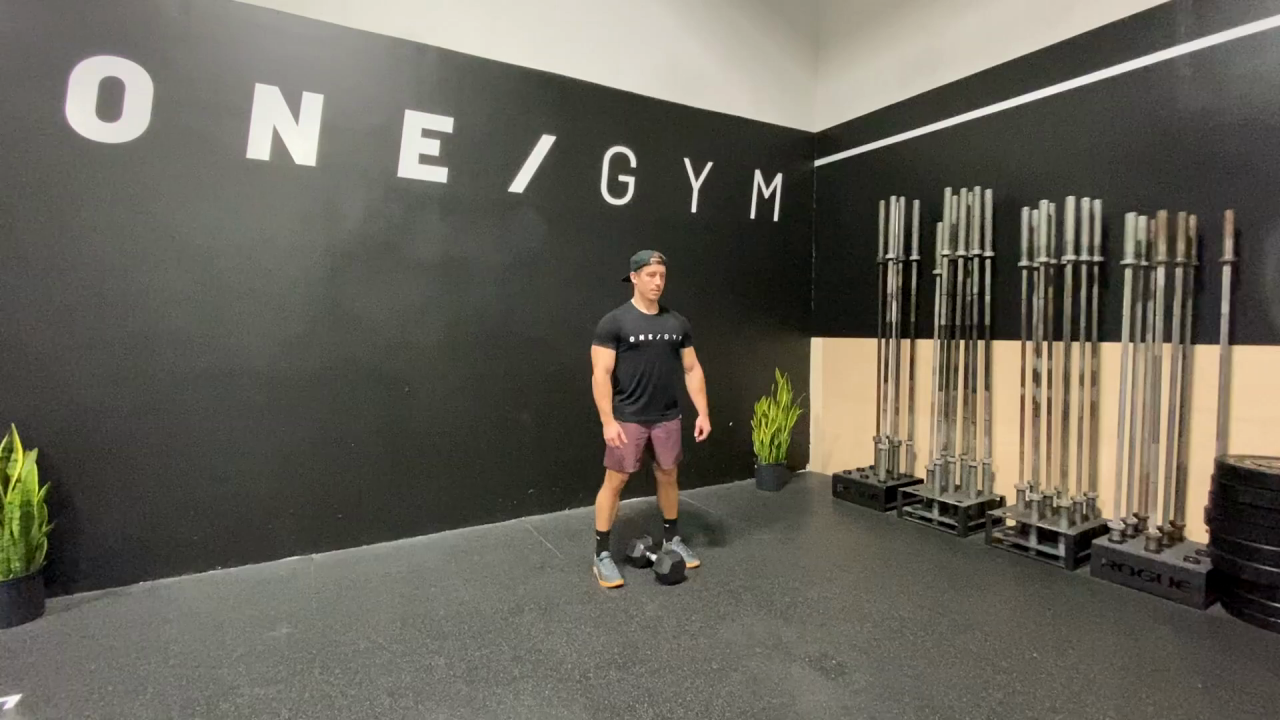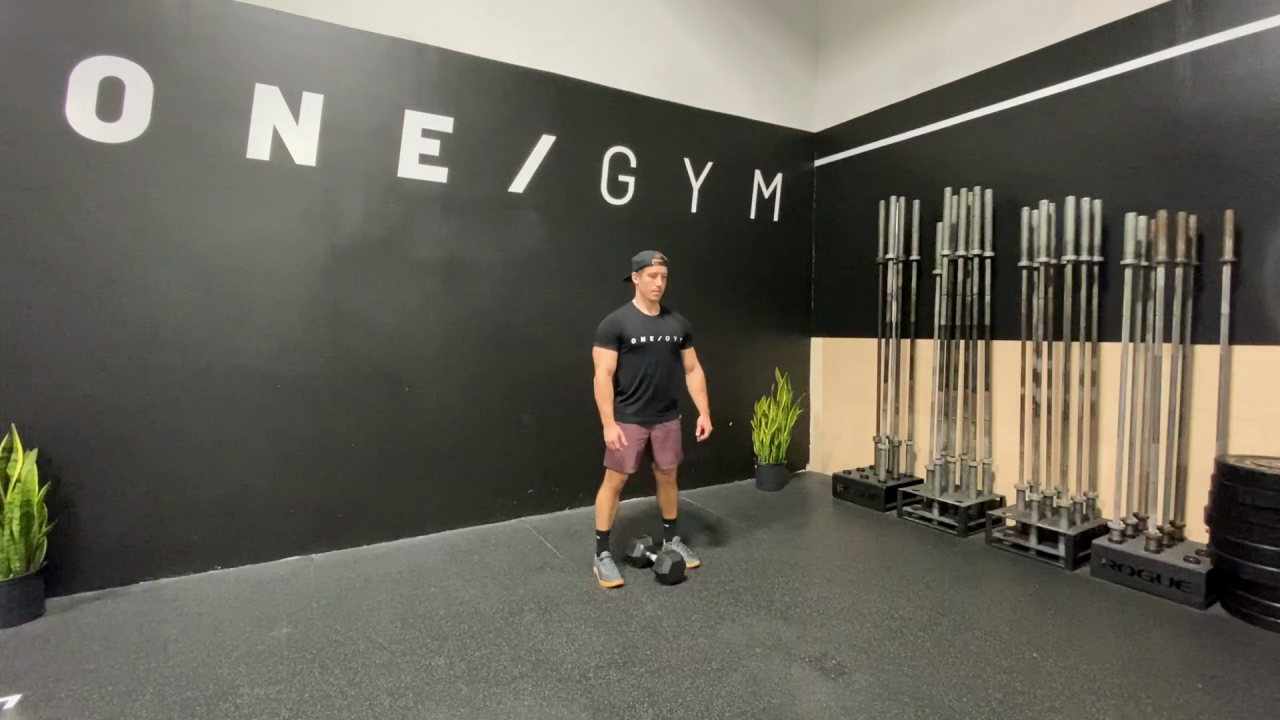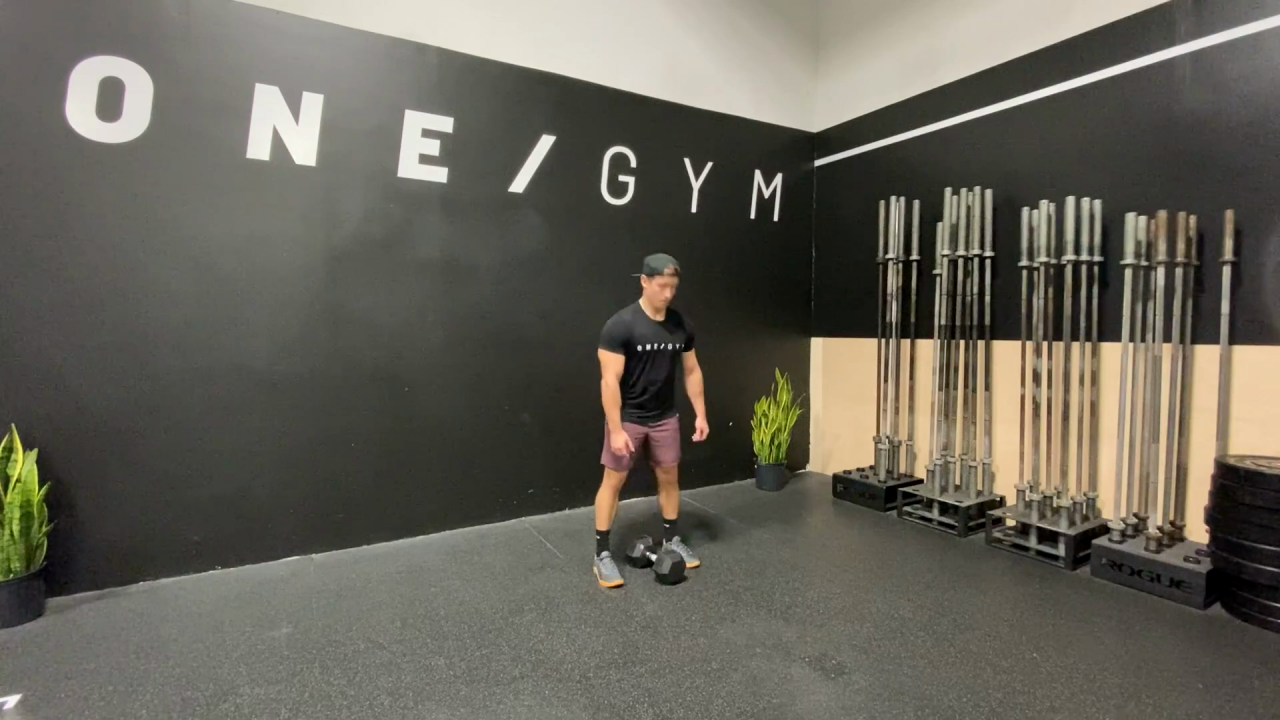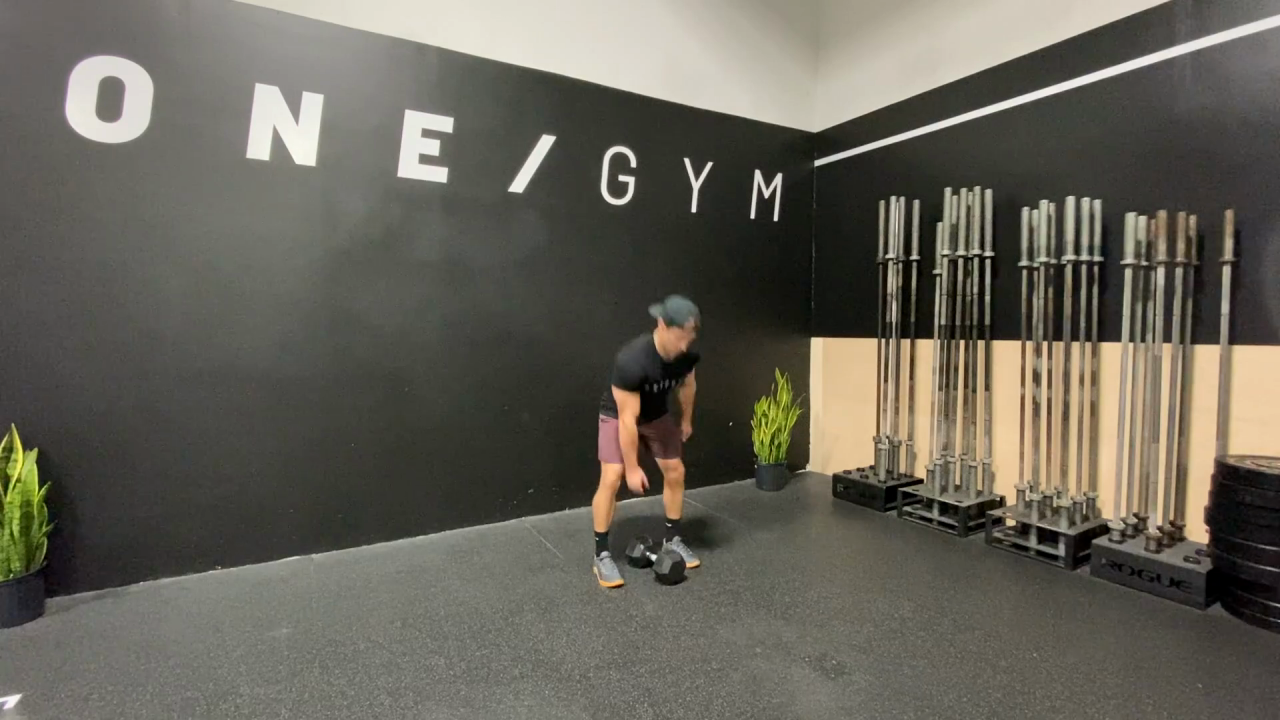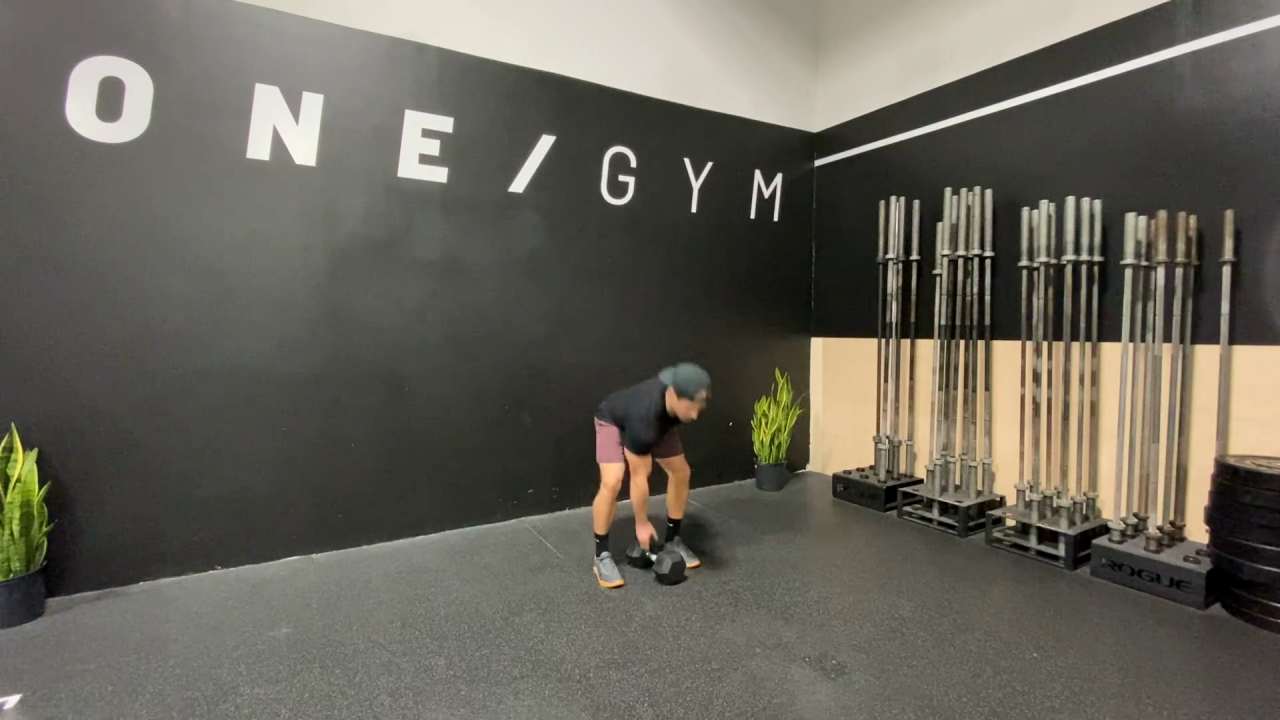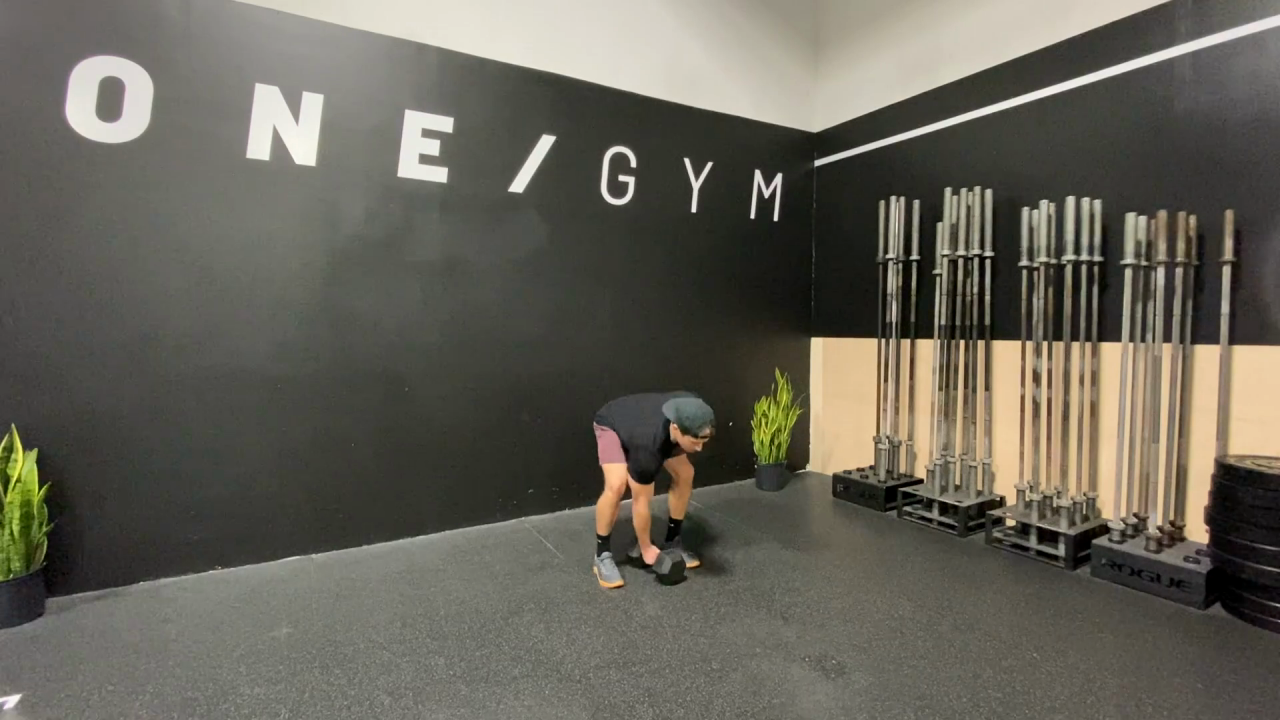
dt=0.2s
person 1, frame 1
left shoulder: (677, 323)
right shoulder: (614, 323)
left elbow: (692, 370)
right elbow: (601, 374)
left wrist: (702, 413)
right wrist: (608, 421)
left hip: (667, 418)
right hip: (628, 420)
left knee: (668, 477)
right knee: (615, 482)
left ankle: (671, 540)
right ankle: (602, 554)
person 1, frame 2
left shoulder: (678, 323)
right shoulder: (616, 323)
left elbow: (693, 370)
right elbow: (603, 376)
left wrist: (704, 412)
right wrist: (609, 424)
left hip: (667, 418)
right hip: (628, 420)
left knee: (667, 478)
right knee: (615, 481)
left ankle: (671, 540)
right ankle: (602, 554)
person 1, frame 3
left shoulder: (681, 326)
right shoulder: (621, 325)
left elbow: (692, 372)
right elbow: (610, 379)
left wrist: (701, 416)
right wrist: (616, 430)
left hip: (664, 418)
right hip: (626, 418)
left knee: (668, 477)
right knee: (614, 481)
left ankle: (672, 540)
right ankle: (602, 554)
person 1, frame 4
left shoulder: (688, 354)
right shoulder: (633, 360)
left elbow: (688, 386)
right elbow: (628, 418)
left wrist: (686, 421)
right wrist: (632, 467)
left hip: (658, 417)
right hip: (617, 416)
left knee: (676, 474)
right knee: (611, 481)
left ankle: (672, 540)
right ankle: (601, 555)
person 1, frame 5
left shoulder: (686, 393)
right shoulder: (644, 422)
right elbow: (639, 479)
right wrist: (642, 523)
right hip: (613, 421)
left knee: (682, 473)
right knee: (612, 483)
left ankle: (672, 540)
right ankle: (602, 554)
person 1, frame 6
left shoulder: (690, 411)
right shoulder: (648, 448)
right elbow: (641, 503)
right wrist: (645, 548)
left hip: (641, 417)
right hip: (612, 425)
left knee: (685, 474)
right knee: (616, 485)
left ankle: (673, 541)
right ankle: (602, 556)
